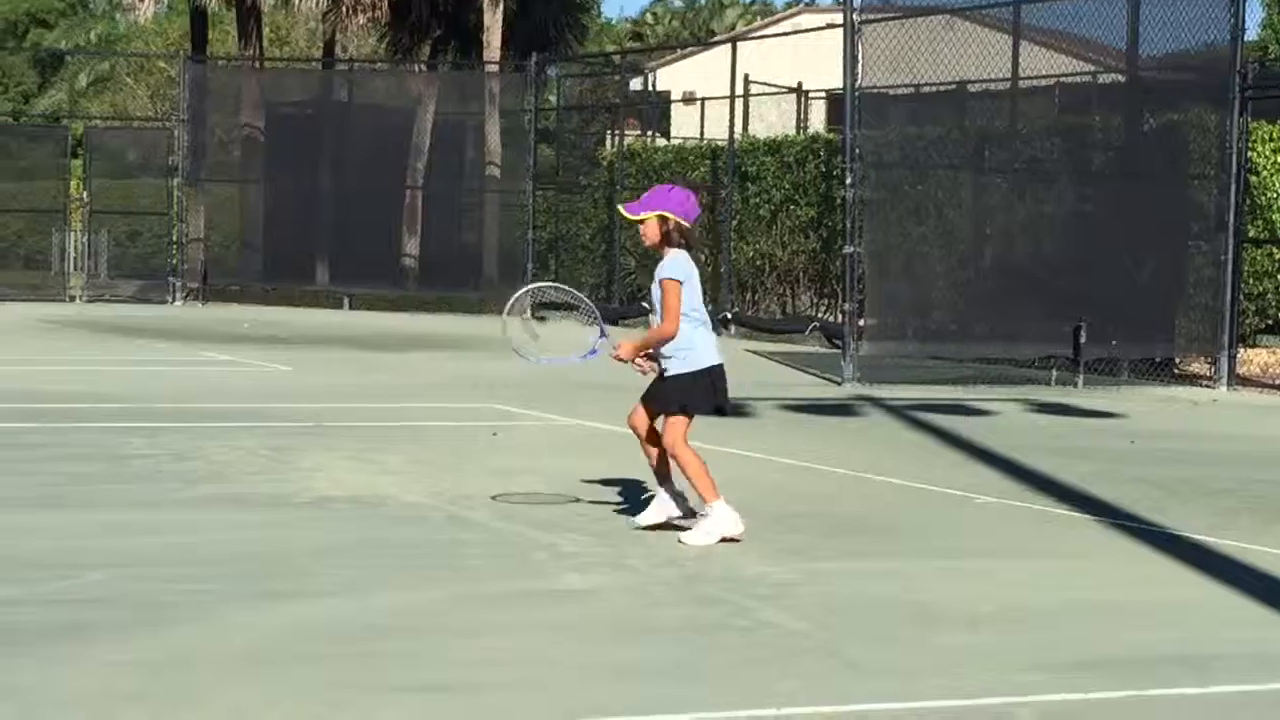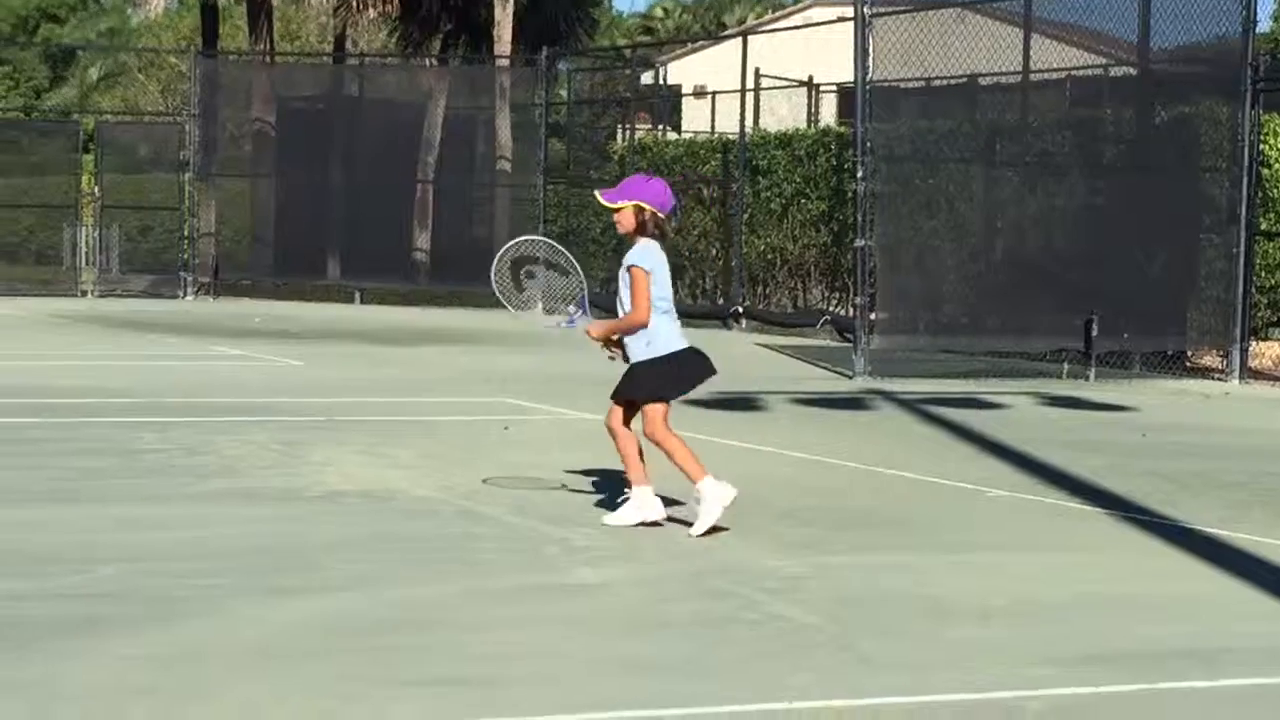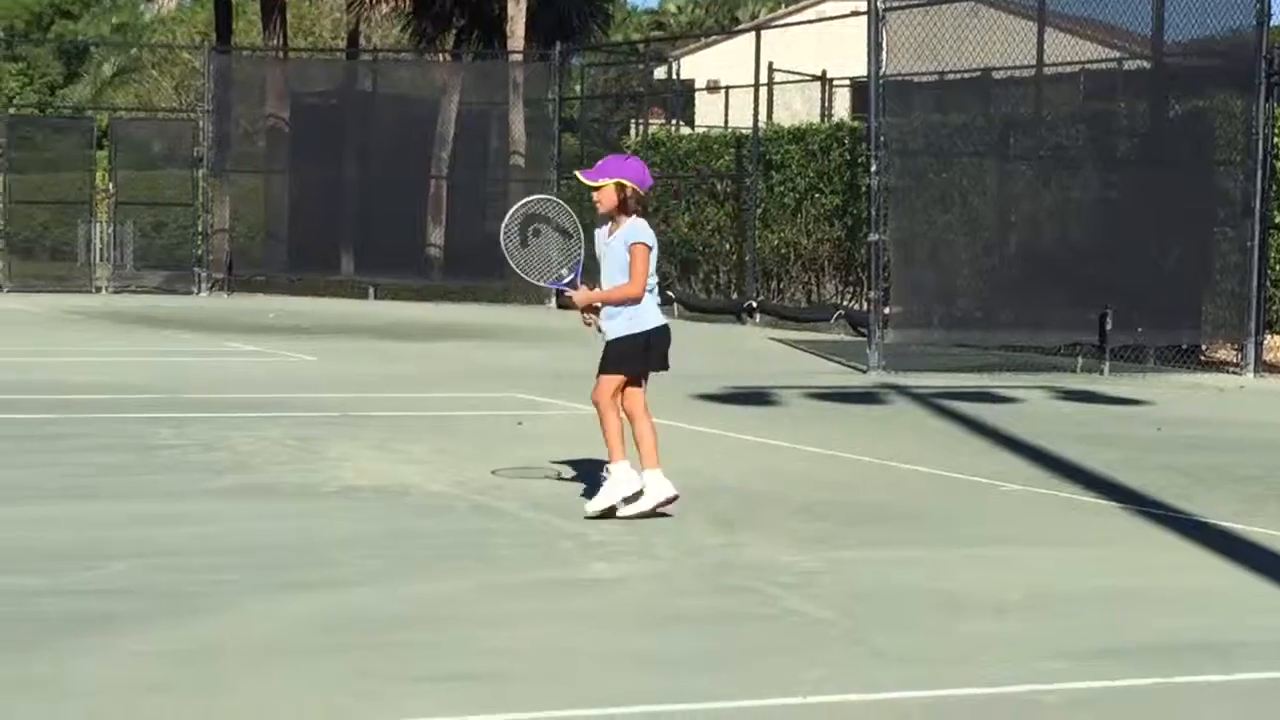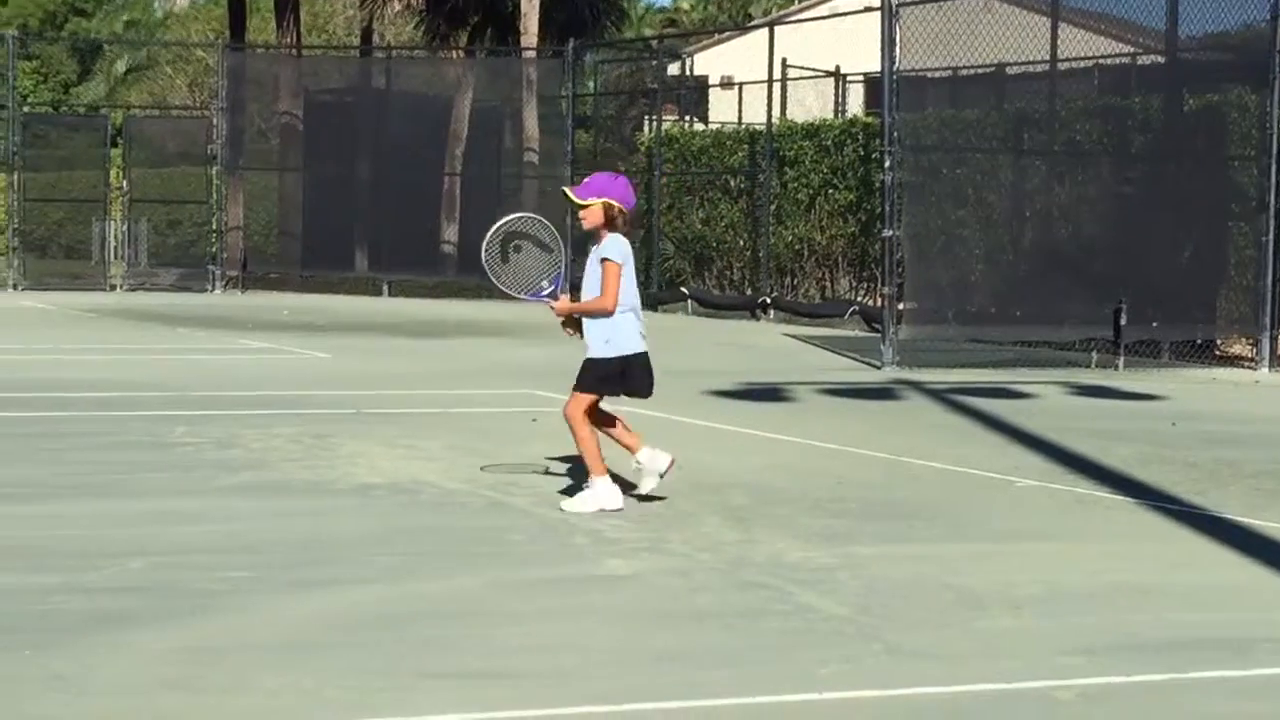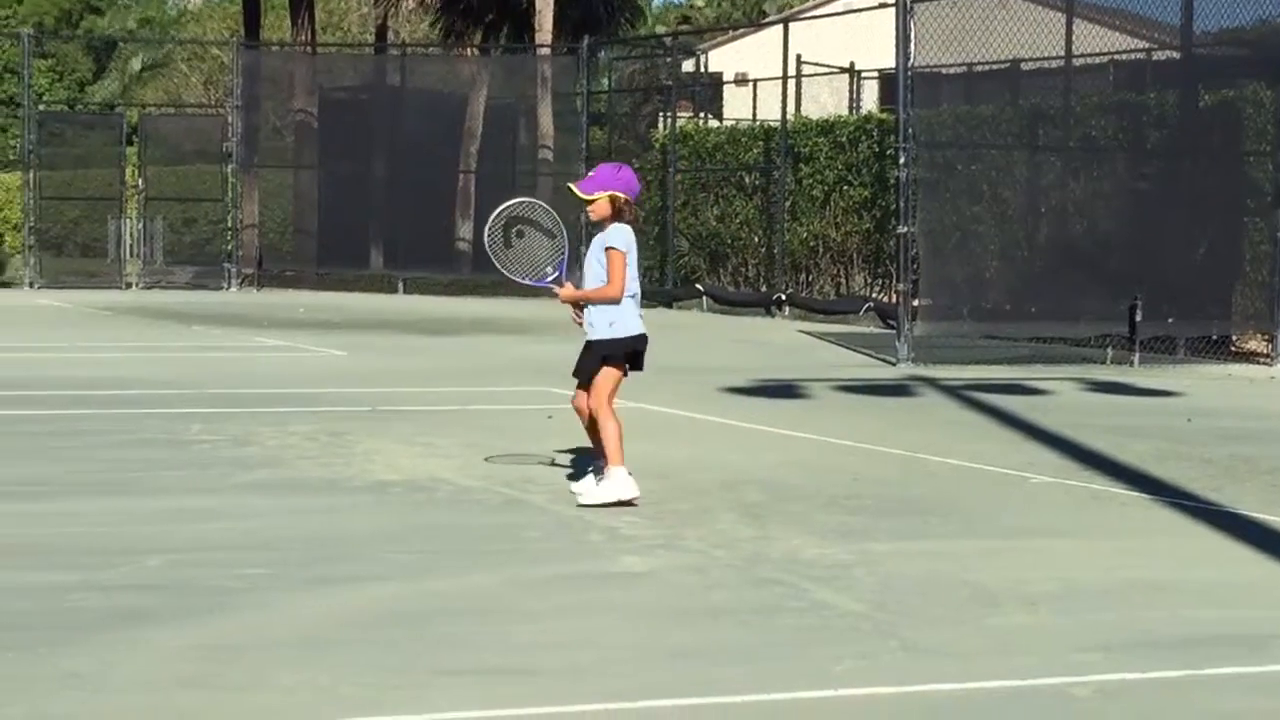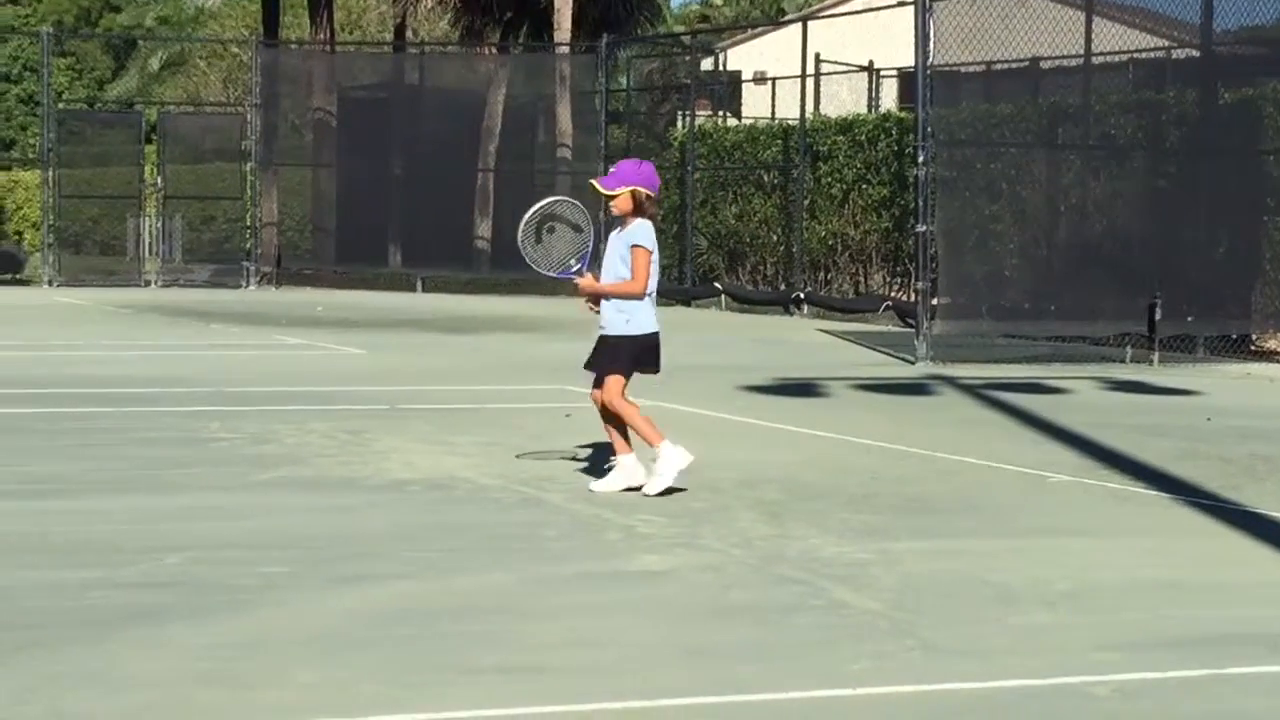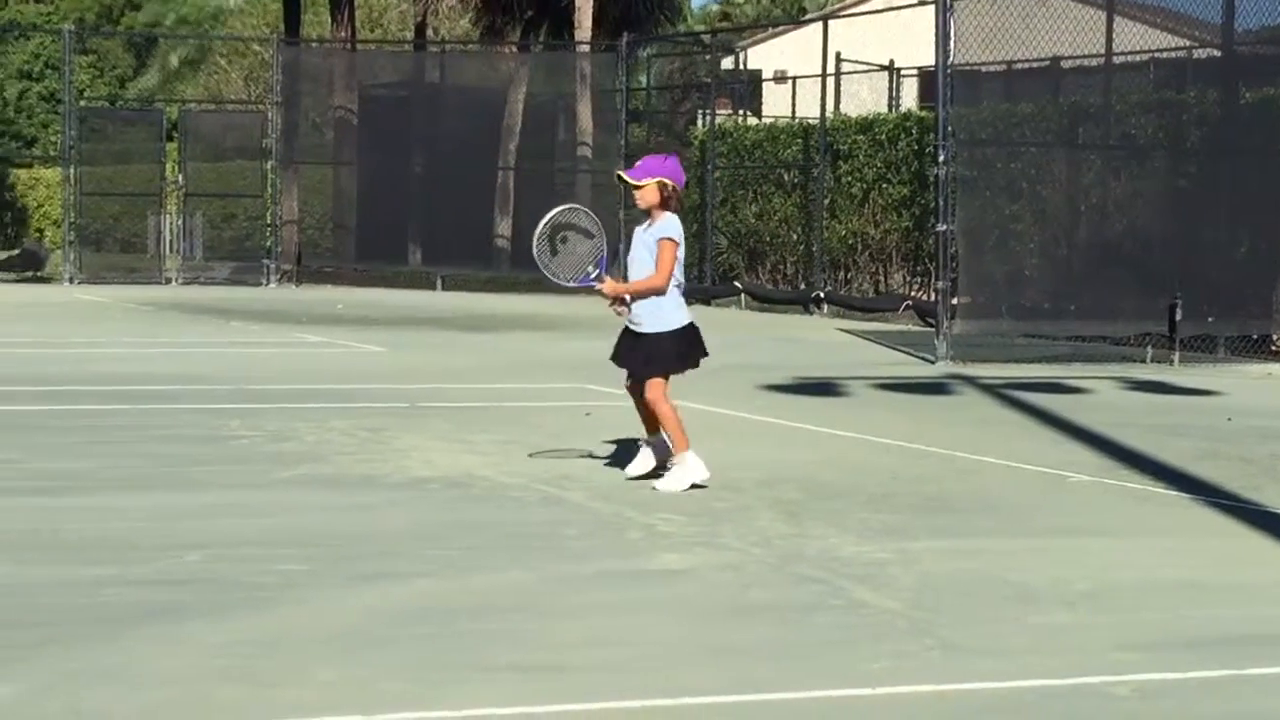
dt=0.2s
person 1, frame 1
left shoulder: (671, 267)
right shoulder: (675, 263)
left elbow: (670, 327)
left wrist: (636, 347)
right wrist: (650, 354)
left hip: (694, 367)
right hip: (682, 366)
left knee: (675, 442)
right knee: (639, 420)
left ankle: (720, 514)
right ankle: (668, 497)
person 1, frame 2
left shoulder: (638, 255)
right shoulder: (647, 252)
left elbow: (641, 315)
left wrist: (606, 330)
right wrist: (618, 338)
left hip: (659, 355)
right hip: (650, 355)
left knee: (655, 429)
right knee: (616, 420)
left ankle: (711, 490)
right ankle: (643, 499)
person 1, frame 3
left shoulder: (638, 231)
right shoulder: (604, 232)
left elbow: (635, 289)
left wrist: (591, 298)
right wrist: (592, 300)
left hip: (639, 330)
right hip: (623, 332)
left knee: (605, 395)
right knee: (632, 404)
left ankle: (619, 474)
right ankle: (654, 482)
person 1, frame 4
left shoulder: (613, 247)
right shoulder: (599, 246)
left elbow: (608, 303)
left wrist: (570, 308)
right wrist: (577, 320)
left hip: (616, 349)
right hip: (606, 347)
left knee: (575, 410)
right knee: (589, 411)
left ankle: (601, 487)
right ankle: (648, 456)
person 1, frame 5
left shoulder: (617, 236)
right shoulder: (607, 236)
left elbow: (615, 291)
left wrist: (575, 295)
right wrist: (583, 304)
left hip: (619, 336)
right hip: (604, 335)
left knee: (599, 400)
right knee: (582, 400)
left ankle: (619, 479)
right ankle: (608, 470)
person 1, frame 6
left shoulder: (640, 233)
right shoulder: (620, 232)
left elbow: (638, 286)
left wrist: (595, 287)
right wrist: (598, 295)
left hip: (632, 332)
right hip: (616, 330)
left knee: (611, 396)
right knee: (599, 395)
left ankle: (667, 452)
right ankle: (627, 466)
person 1, frame 7
left shoulder: (668, 227)
right shoulder: (644, 228)
left elbow: (661, 280)
left wrist: (619, 289)
right wrist: (623, 297)
left hip: (665, 327)
right hip: (642, 324)
left knee: (654, 394)
right knee: (635, 387)
left ankle: (686, 462)
right ankle: (655, 446)
